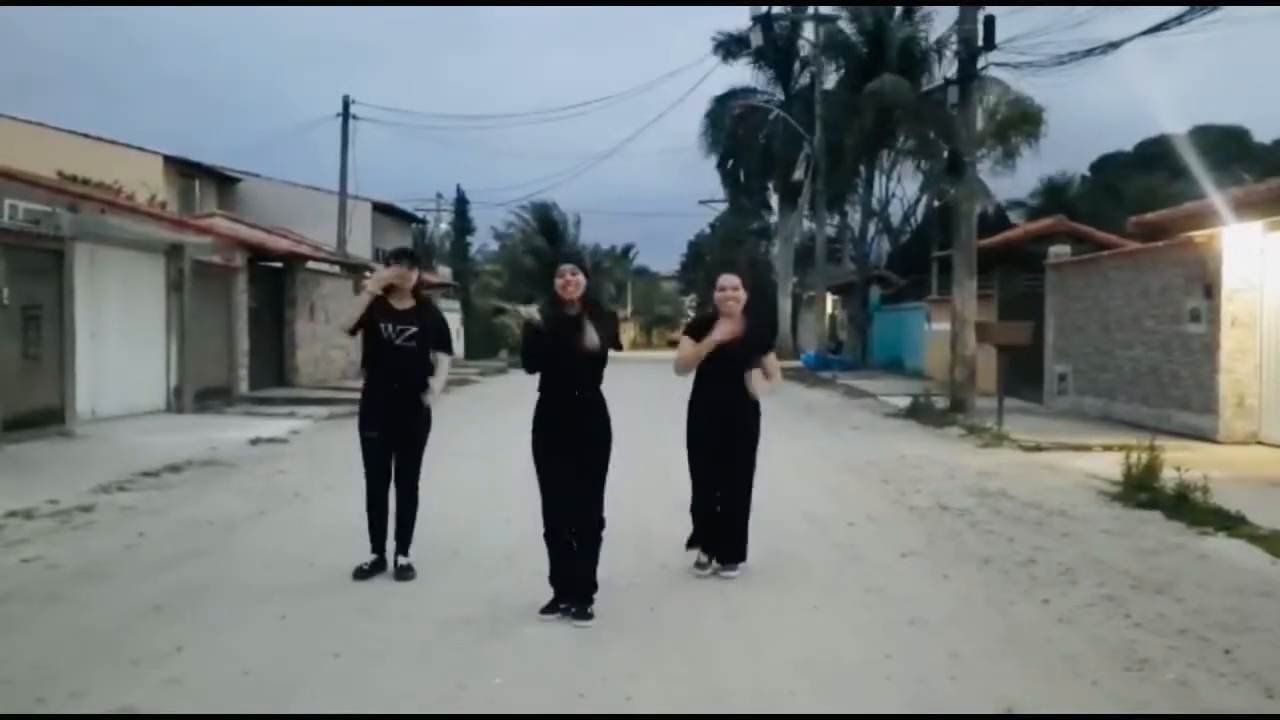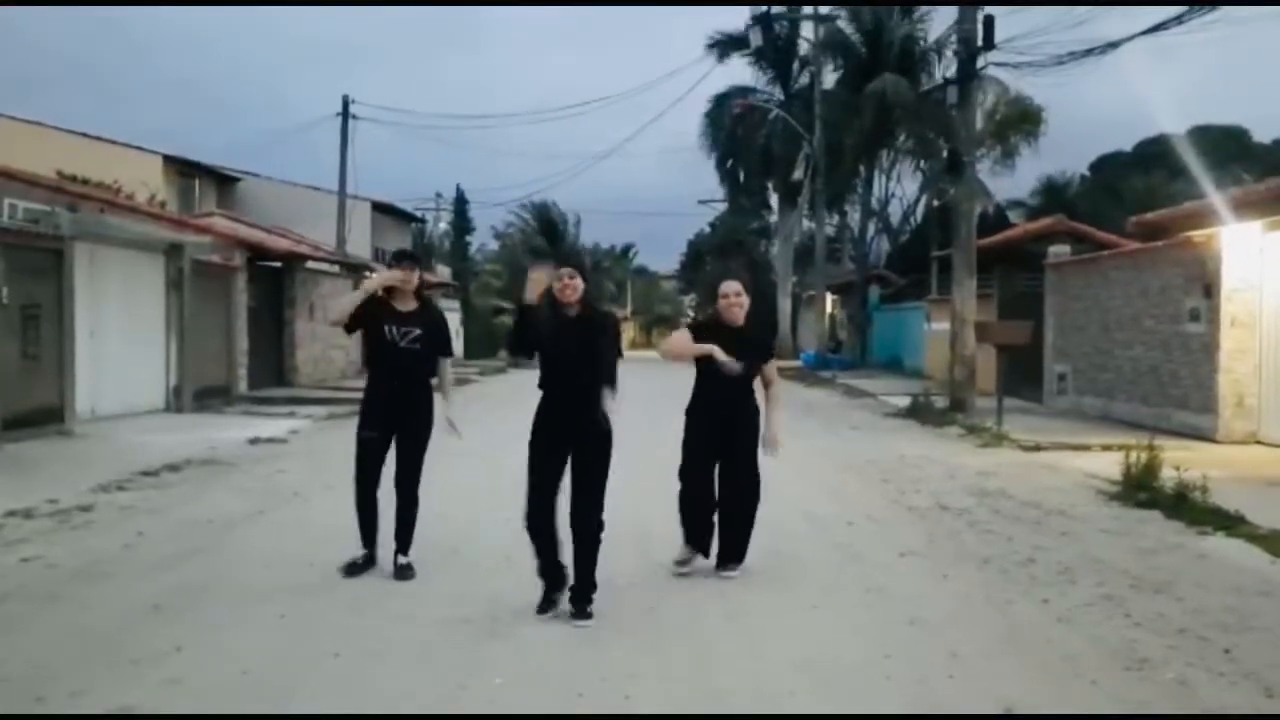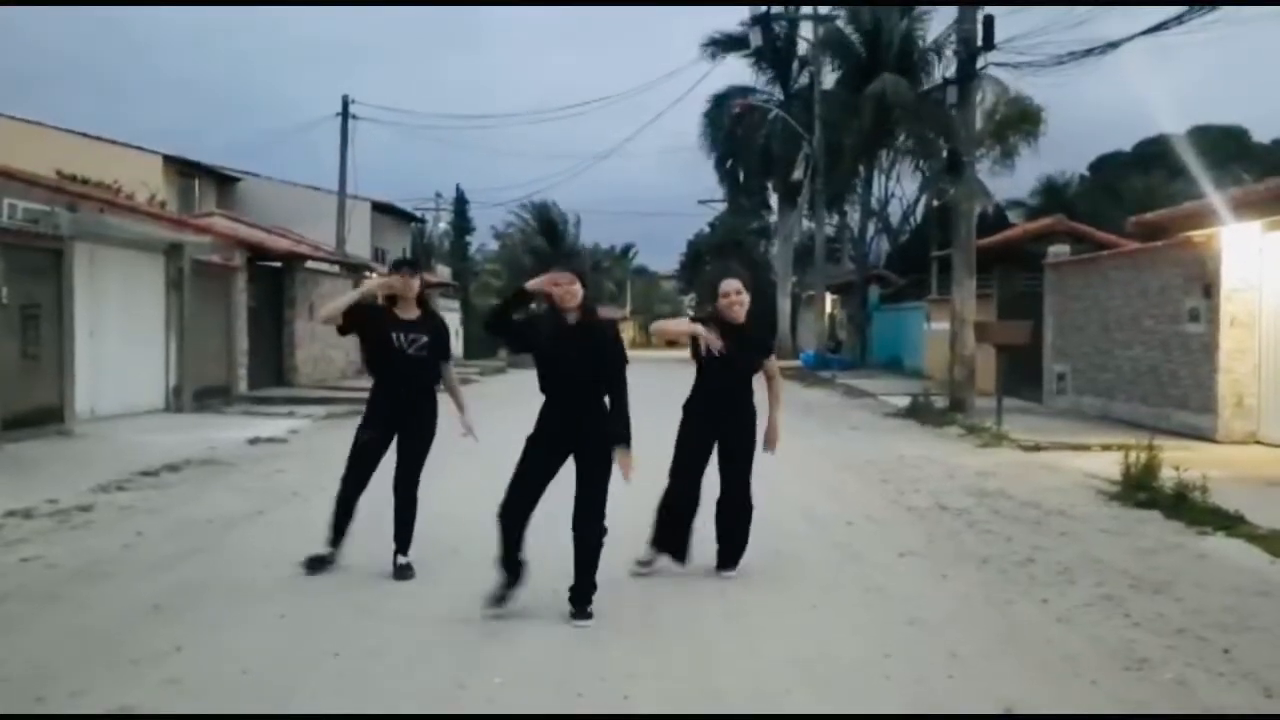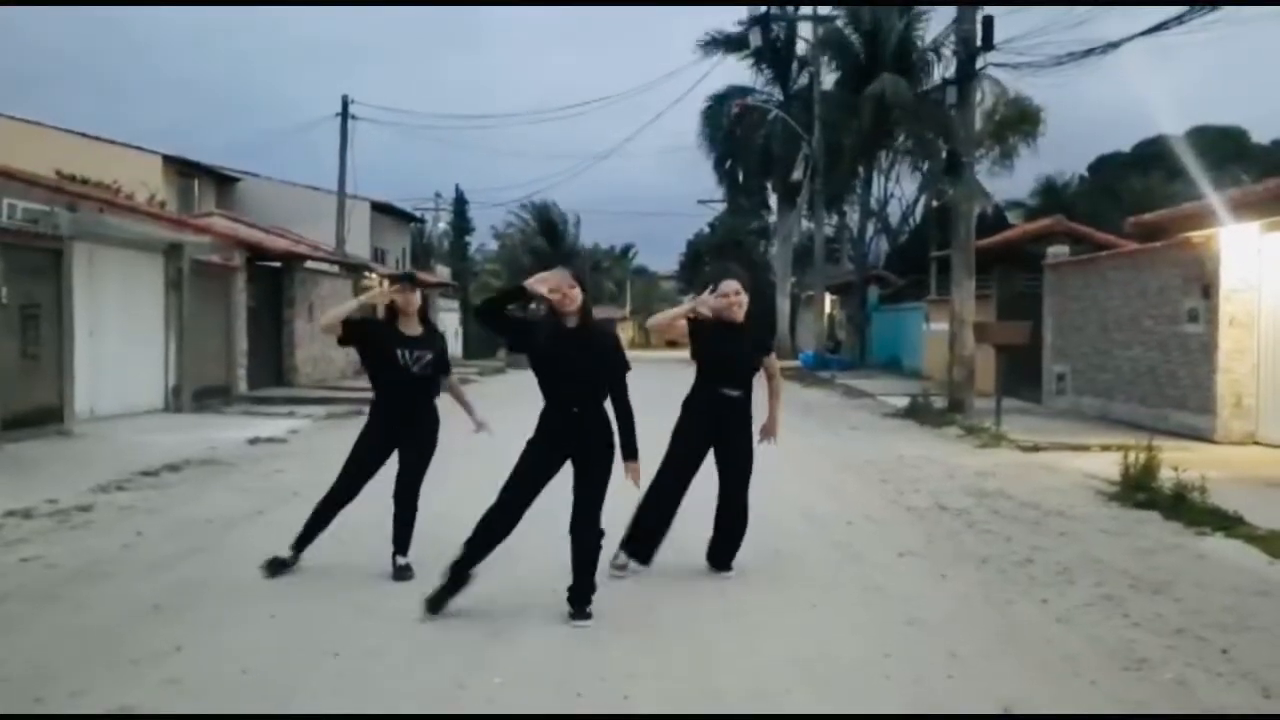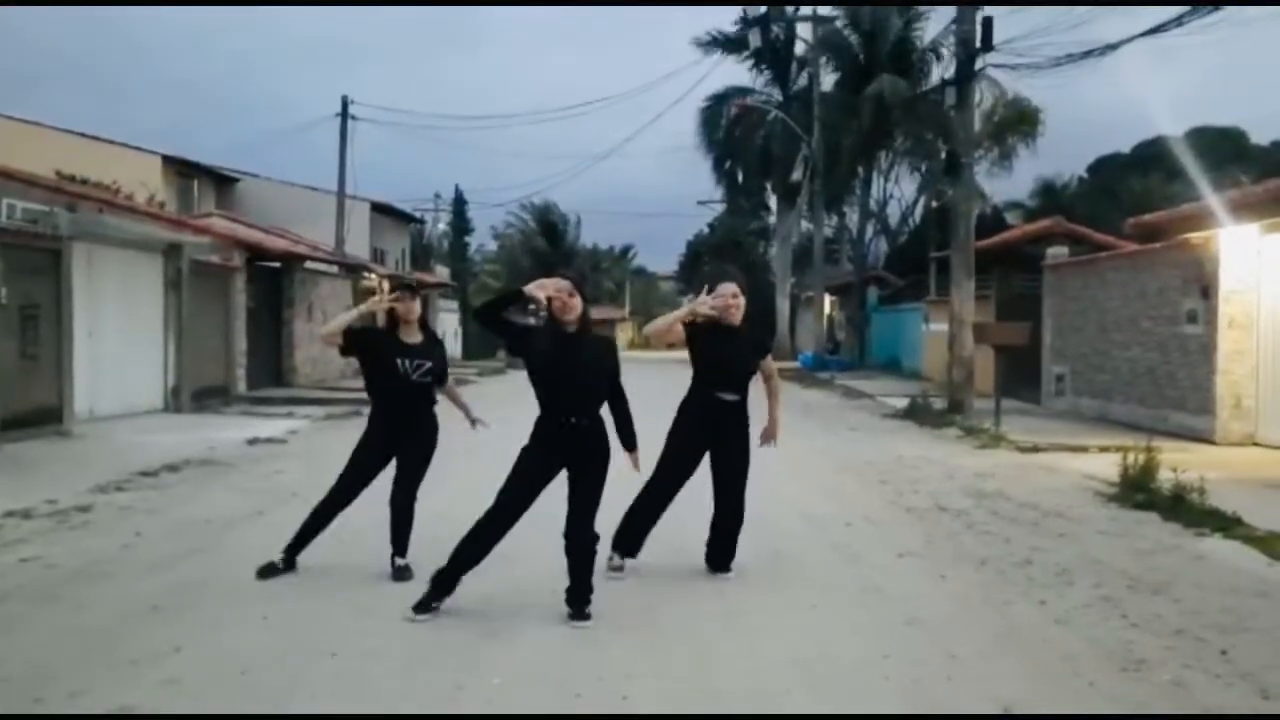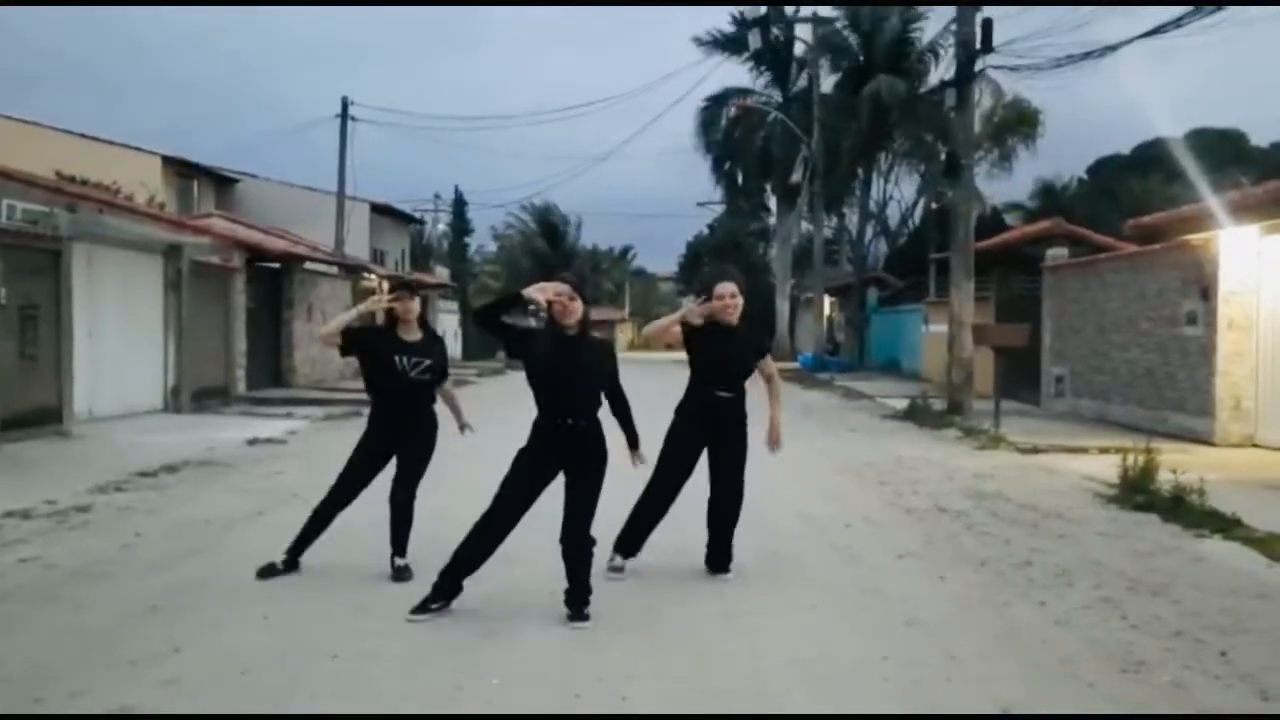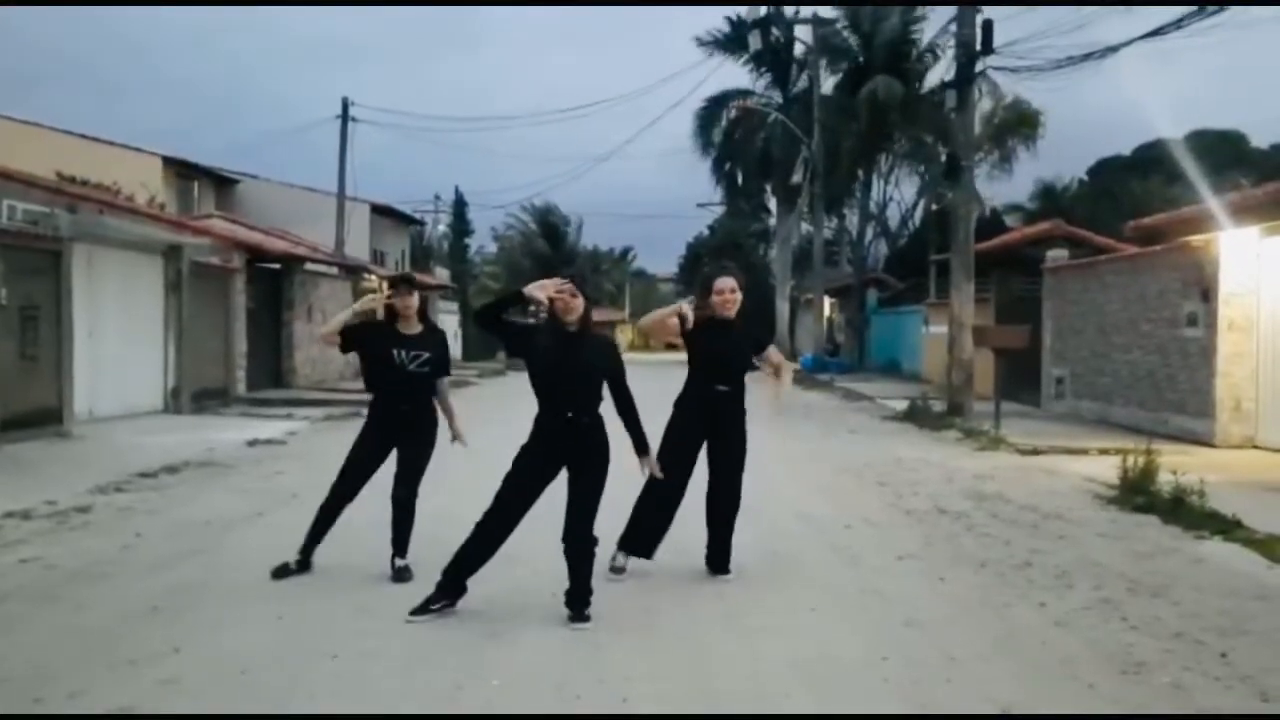
dt=0.1s
person 1, frame 1
left shoulder: (603, 318)
right shoulder: (542, 319)
left elbow: (609, 340)
right elbow: (531, 364)
left wrist: (594, 341)
right wrist: (533, 326)
left hip: (590, 417)
right hip: (551, 417)
left knee: (587, 512)
right knee: (556, 512)
left ankle: (584, 595)
right ankle: (563, 591)
person 1, frame 2
left shoulder: (603, 322)
right shoulder: (540, 321)
left elbow: (609, 361)
right elbow: (520, 349)
left wrist: (607, 391)
right wrist: (527, 303)
left hip: (591, 422)
right hip: (550, 418)
left knee: (587, 515)
right knee: (538, 511)
left ankle: (582, 597)
right ankle: (552, 581)
person 1, frame 3
left shoulder: (603, 330)
right shoulder: (539, 326)
left elbow: (618, 387)
right elbow: (493, 325)
left wrist: (622, 442)
right wrist: (527, 290)
left hip: (595, 428)
right hip: (553, 423)
left knee: (589, 519)
right knee: (514, 507)
left ankle: (582, 597)
right ankle: (511, 574)
person 1, frame 4
left shoulder: (605, 338)
right shoulder: (538, 332)
left elbow: (620, 396)
right elbow: (485, 313)
left wrist: (629, 452)
right wrist: (528, 288)
left hip: (594, 434)
right hip: (552, 429)
left knee: (586, 525)
right knee: (506, 508)
left ankle: (581, 599)
right ankle: (457, 576)
person 1, frame 5
left shoulder: (601, 346)
right shoulder: (535, 338)
left elbow: (616, 396)
right elbow: (484, 315)
left wrist: (630, 444)
right wrist: (526, 292)
left hip: (590, 442)
right hip: (547, 438)
left knee: (580, 530)
right knee: (500, 513)
left ankle: (579, 600)
right ankle: (443, 583)
person 1, frame 6
left shoulder: (600, 350)
right shoulder: (534, 341)
left elbow: (615, 397)
right elbow: (484, 318)
left wrist: (632, 442)
right wrist: (524, 295)
left hip: (587, 444)
right hip: (544, 439)
left knee: (576, 531)
right knee: (498, 516)
left ankle: (578, 601)
right ankle: (446, 588)
person 1, frame 7
left shoulder: (603, 347)
right shoulder: (536, 338)
left elbow: (622, 397)
right elbow: (484, 317)
left wrist: (642, 449)
right wrist: (525, 294)
left hip: (589, 441)
right hip: (547, 436)
left knee: (579, 531)
right knee: (500, 514)
left ankle: (579, 602)
right ankle: (449, 588)
person 2, frame 1
left shoulder: (428, 312)
right shoulder: (374, 304)
left elbow: (443, 358)
right elbow: (347, 325)
left wrist: (436, 389)
right wrist: (371, 288)
left hip: (414, 404)
right hip: (376, 402)
left knee: (407, 481)
right knee: (376, 482)
left ankle: (403, 555)
right ankle: (377, 554)
person 2, frame 2
left shoulder: (432, 316)
right shoulder: (374, 308)
left elbow: (443, 364)
right elbow: (336, 318)
left wrist: (446, 406)
right wrist: (369, 287)
left hip: (417, 405)
right hip: (378, 402)
left knee: (408, 483)
right knee: (366, 480)
left ankle: (402, 554)
right ankle: (367, 551)
person 2, frame 3
left shoulder: (434, 322)
right shoulder: (374, 314)
left elbow: (446, 370)
right elbow: (325, 316)
left wrist: (462, 410)
right wrist: (364, 290)
left hip: (421, 409)
right hip: (383, 406)
left knee: (406, 484)
right knee: (353, 479)
left ankle: (402, 554)
right ankle: (332, 548)
person 2, frame 4
left shoulder: (435, 338)
right shoulder: (376, 331)
left elbow: (447, 379)
right elbow: (326, 325)
left wrist: (472, 413)
right wrist: (364, 300)
left hip: (422, 426)
right hip: (383, 421)
left knee: (407, 493)
right knee: (343, 488)
left ankle: (401, 556)
right ankle: (295, 550)
person 2, frame 5
left shoulder: (434, 345)
right shoulder: (376, 339)
left elbow: (443, 385)
right elbow: (327, 335)
left wrist: (469, 412)
right wrist: (364, 309)
left hip: (421, 432)
right hip: (382, 428)
left knee: (403, 497)
right knee: (341, 493)
left ankle: (400, 557)
right ankle: (288, 556)
person 2, frame 6
left shoulder: (434, 343)
right shoulder: (375, 338)
left elbow: (441, 386)
right elbow: (326, 335)
left wrist: (460, 416)
right wrist: (361, 310)
left hip: (420, 431)
right hip: (382, 426)
left knee: (402, 495)
right knee: (341, 493)
left ankle: (399, 558)
right ankle: (291, 557)
person 2, frame 7
left shoulder: (436, 337)
right shoulder: (375, 333)
left elbow: (440, 384)
right elbow: (325, 335)
left wrist: (453, 422)
right wrist: (359, 308)
left hip: (420, 426)
right hip: (381, 421)
left knee: (404, 494)
right knee: (342, 489)
left ankle: (400, 558)
right ankle: (304, 556)
person 3, frame 1
left shoulder: (758, 331)
right shoulder: (700, 326)
left elbow: (775, 375)
right elbow: (680, 366)
left wrist: (762, 385)
right wrist: (714, 340)
left hip: (743, 412)
right hip: (705, 411)
left knee: (737, 484)
right knee: (705, 483)
left ankle: (730, 554)
right ankle: (705, 547)
person 3, frame 2
left shoulder: (758, 339)
right shoulder: (704, 329)
left elbow: (770, 382)
right elbow: (667, 350)
left wrist: (771, 422)
right wrist: (709, 349)
left hip: (743, 418)
right hip: (703, 416)
left knee: (743, 488)
right knee: (694, 484)
left ankle: (730, 556)
right ankle: (694, 545)
person 3, frame 3
left shoulder: (759, 336)
right shoulder: (704, 329)
left elbow: (773, 377)
right elbow: (657, 328)
left wrist: (773, 420)
right wrist: (695, 329)
left hip: (740, 418)
right hip: (701, 414)
left knee: (737, 491)
right knee: (683, 482)
left ankle: (728, 557)
right ankle: (662, 547)
person 3, frame 4
left shoulder: (759, 334)
right shoulder: (702, 328)
left elbow: (773, 374)
right elbow: (653, 325)
left wrist: (773, 416)
right wrist: (691, 307)
left hip: (738, 419)
right hip: (699, 414)
left knee: (735, 494)
right knee: (670, 481)
left ankle: (721, 556)
right ankle: (631, 549)
person 3, frame 5
left shoulder: (755, 338)
right shoulder: (699, 331)
left elbow: (771, 376)
right elbow: (651, 333)
left wrist: (773, 419)
right wrist: (690, 309)
left hip: (734, 423)
right hip: (694, 417)
left knee: (731, 497)
right knee: (663, 483)
left ankle: (720, 558)
right ankle: (621, 549)
person 3, frame 6
left shoulder: (753, 339)
right shoulder: (696, 332)
left elbow: (771, 377)
right elbow: (648, 335)
left wrist: (775, 419)
right wrist: (684, 315)
left hip: (731, 421)
right hip: (692, 416)
left knee: (728, 495)
right knee: (663, 484)
left ankle: (719, 559)
right ankle: (622, 550)
person 3, frame 7
left shoulder: (750, 335)
right shoulder: (695, 326)
left elbow: (781, 365)
right elbow: (645, 325)
left wrist: (783, 379)
right wrist: (679, 308)
left hip: (731, 416)
right hip: (691, 411)
left knee: (726, 491)
right knee: (665, 480)
left ankle: (719, 560)
right ankle: (627, 548)
